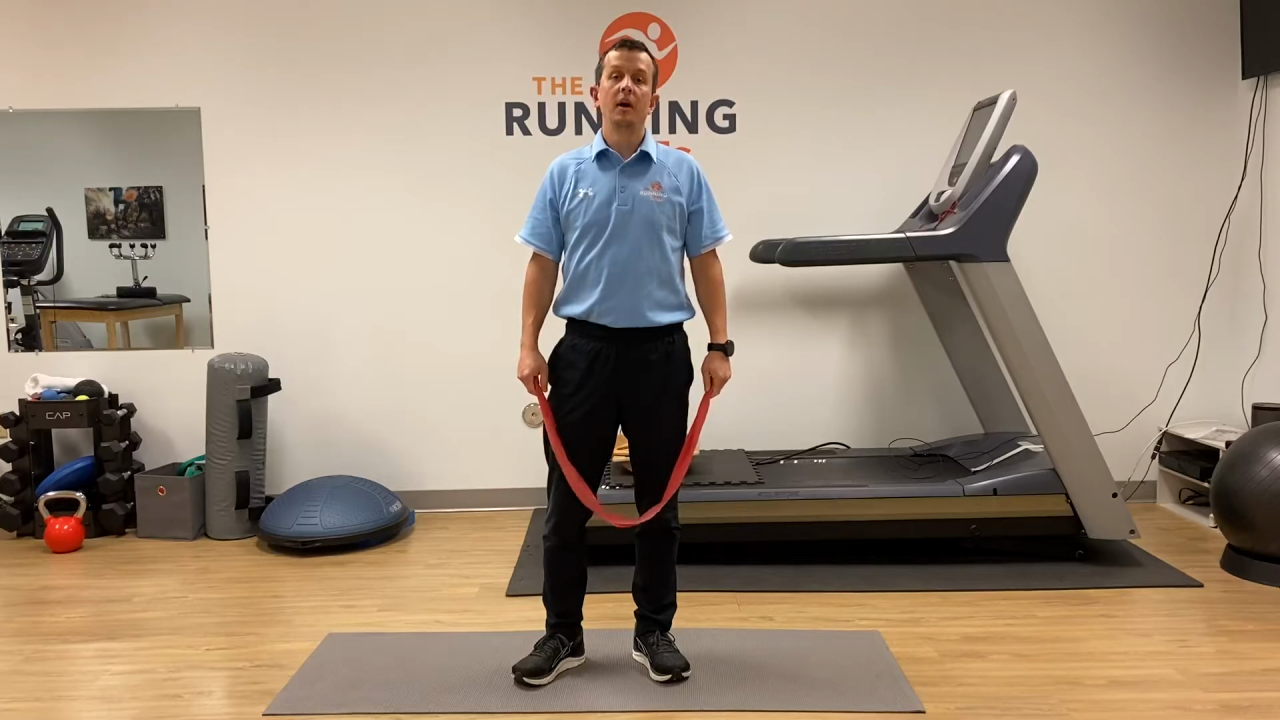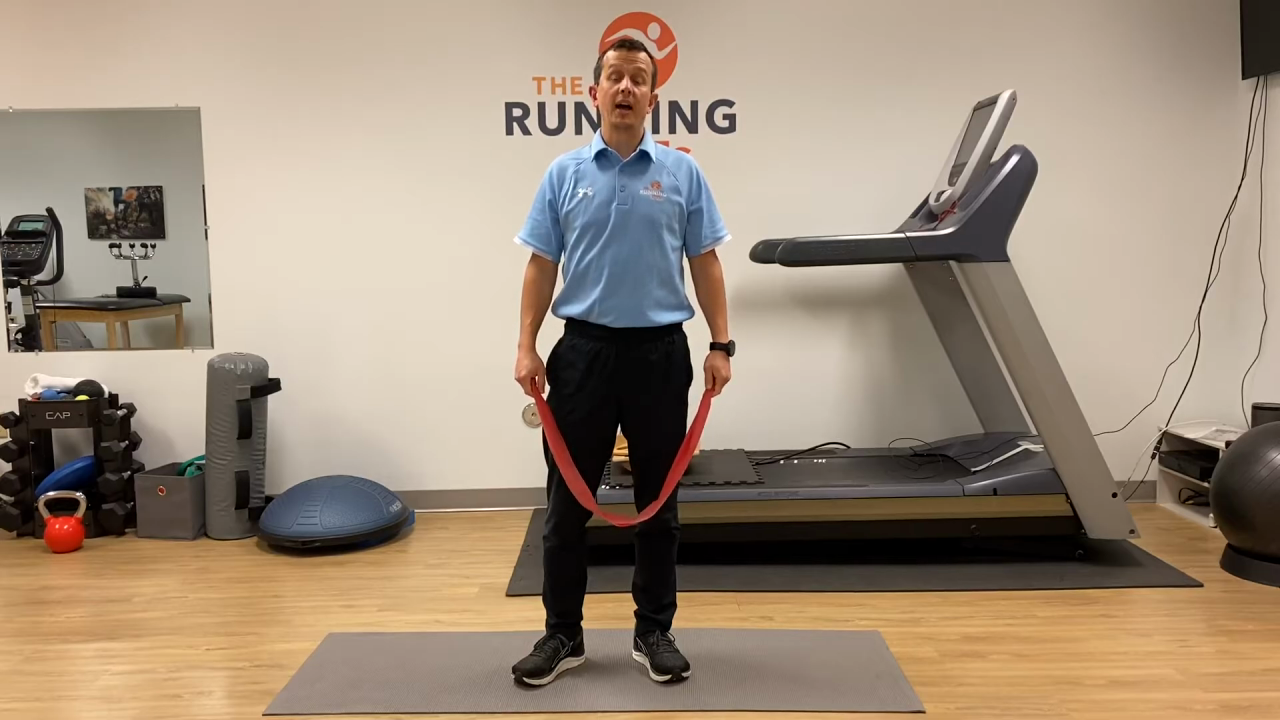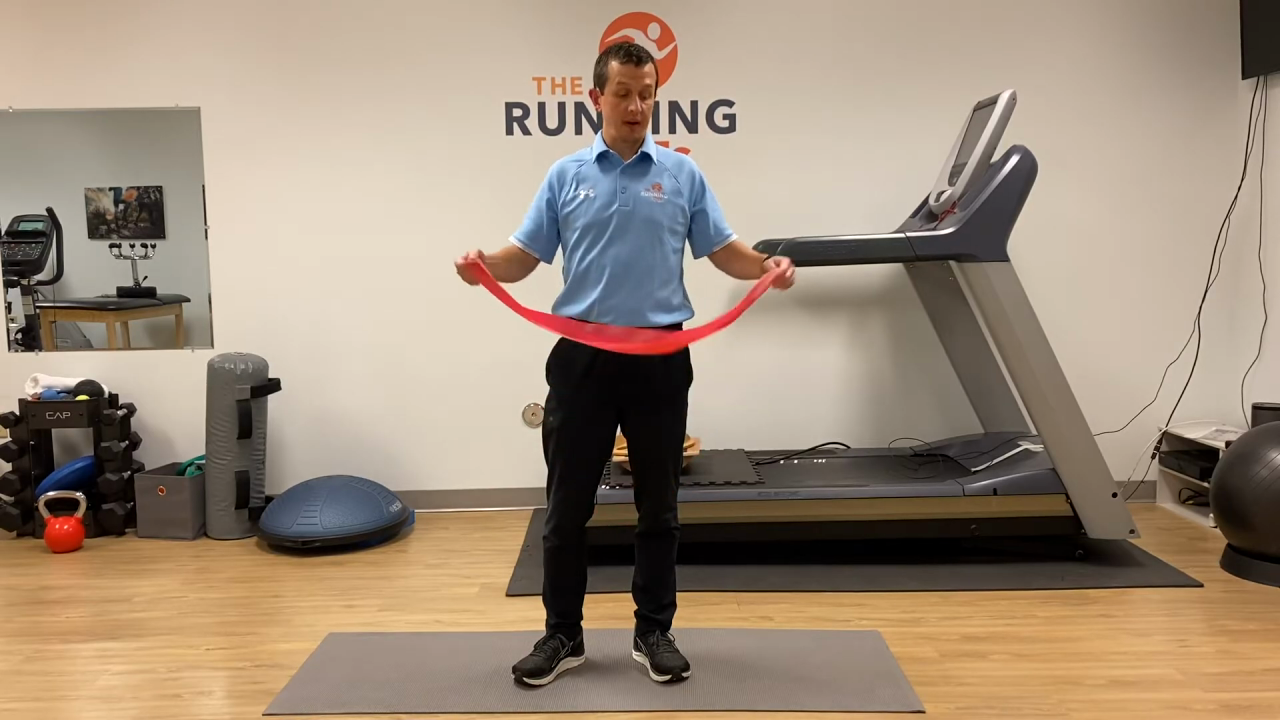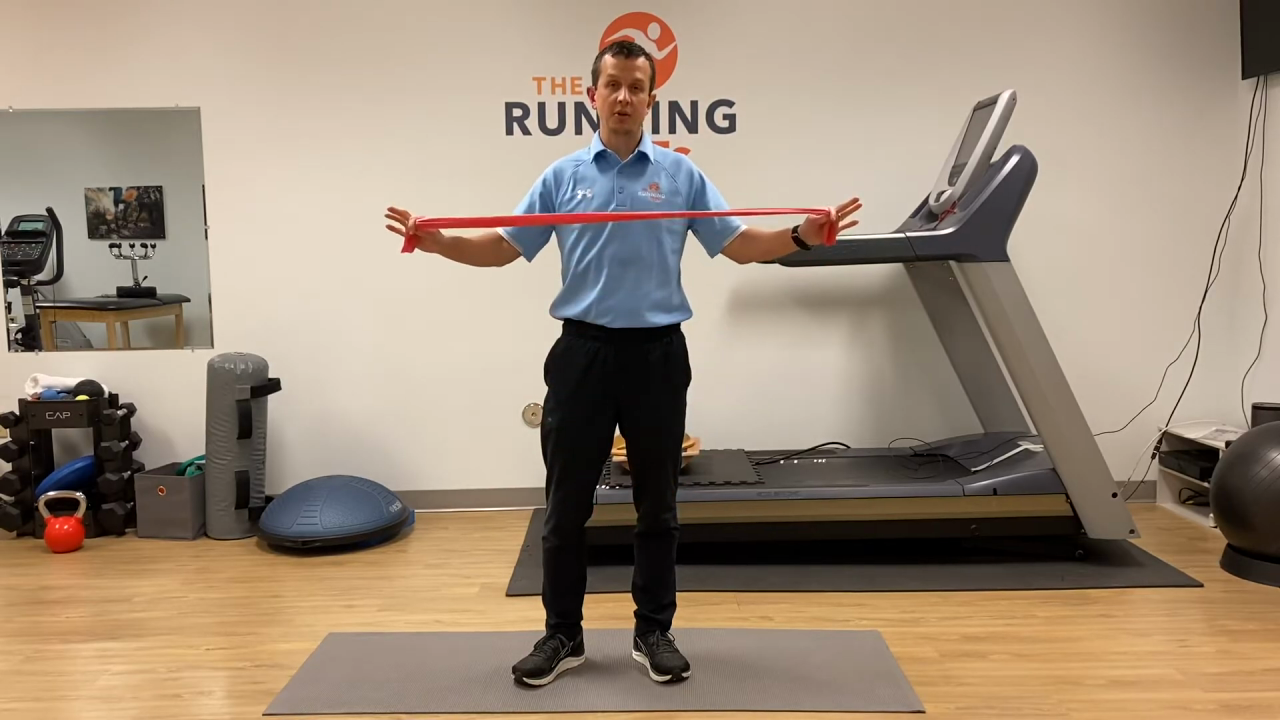
dt=0.7s
person 1, frame 1
left shoulder: (683, 174)
right shoulder: (565, 174)
left elbow: (705, 264)
right elbow: (543, 266)
left wrist: (719, 346)
right wrist: (528, 345)
left hip: (659, 351)
right hip: (584, 349)
left knee: (658, 503)
right knee: (568, 502)
left ankle: (653, 632)
right ankle: (562, 634)
person 1, frame 2
left shoulder: (682, 173)
right shoulder: (564, 174)
left elbow: (705, 264)
right elbow: (541, 266)
left wrist: (721, 345)
right wrist: (526, 347)
left hip: (660, 351)
right hip: (583, 350)
left knee: (657, 503)
right knee: (568, 502)
left ankle: (654, 632)
right ankle: (563, 634)
person 1, frame 3
left shoulder: (682, 175)
right shoulder: (565, 175)
left elbow: (724, 250)
right elbow: (523, 254)
left wrist: (767, 265)
right wrist: (482, 264)
left hip: (661, 356)
right hip: (582, 355)
left knee: (658, 506)
right knee: (568, 505)
left ankle: (654, 632)
right ankle: (562, 634)
person 1, frame 4
left shoulder: (681, 175)
right shoulder: (563, 176)
left elbow: (738, 245)
right elbow: (504, 248)
left wrist: (802, 235)
right wrist: (437, 242)
left hip: (657, 353)
right hip: (582, 351)
left knee: (657, 506)
right knee: (566, 506)
left ankle: (654, 632)
right ankle: (563, 634)
